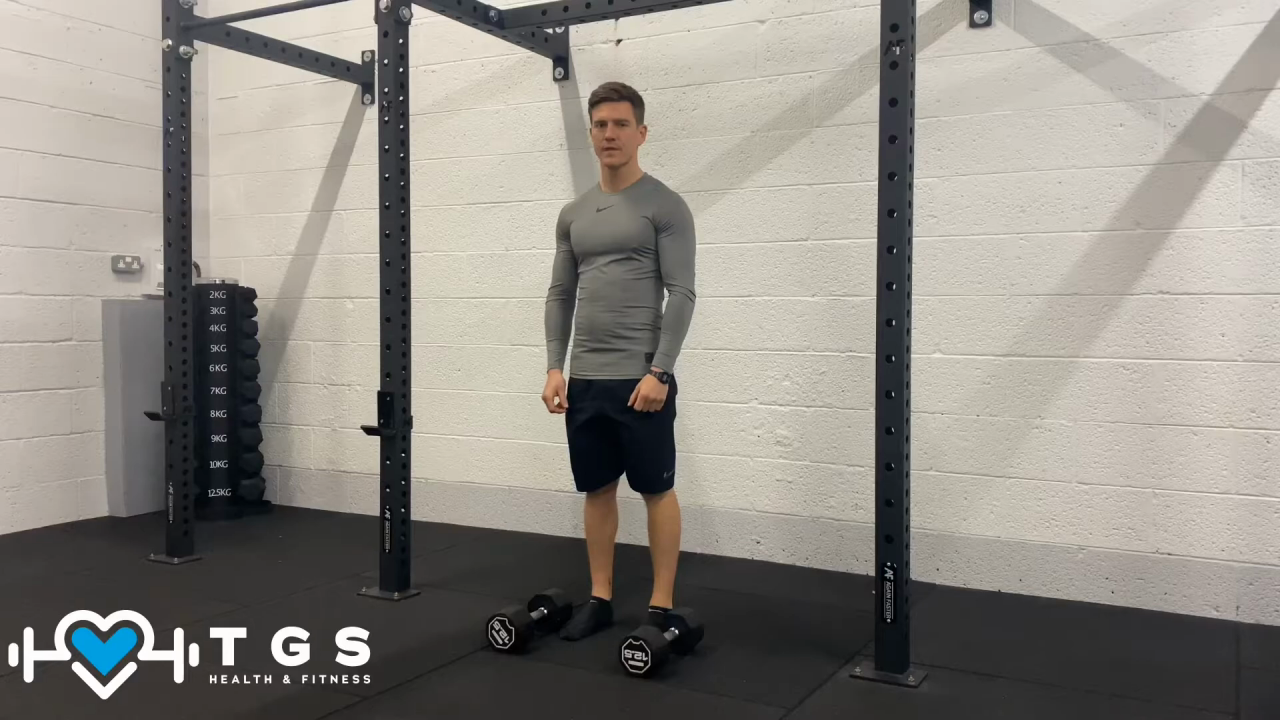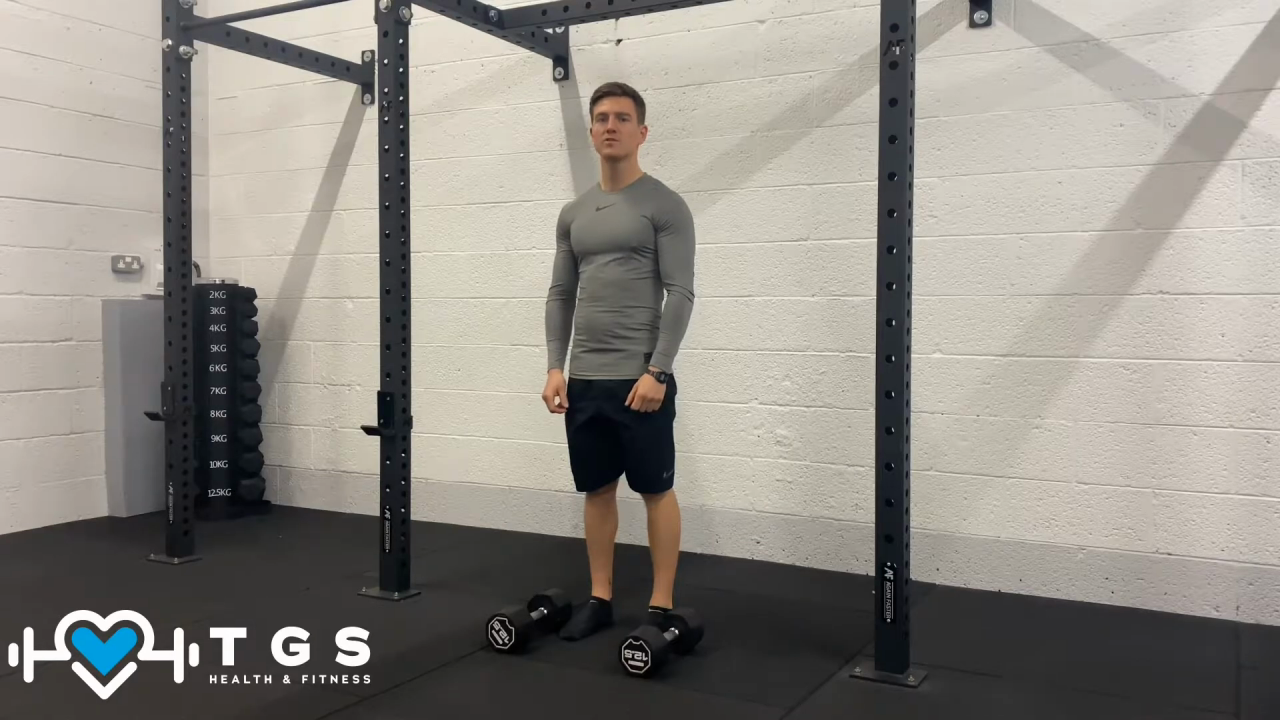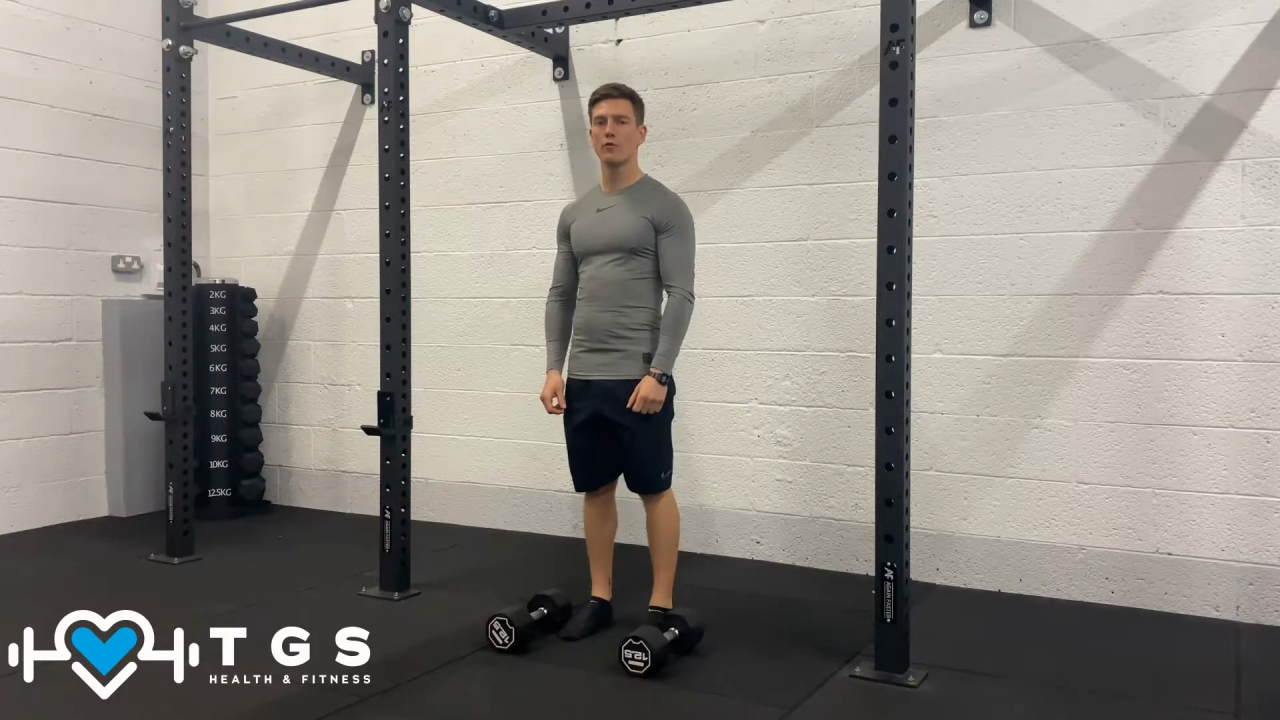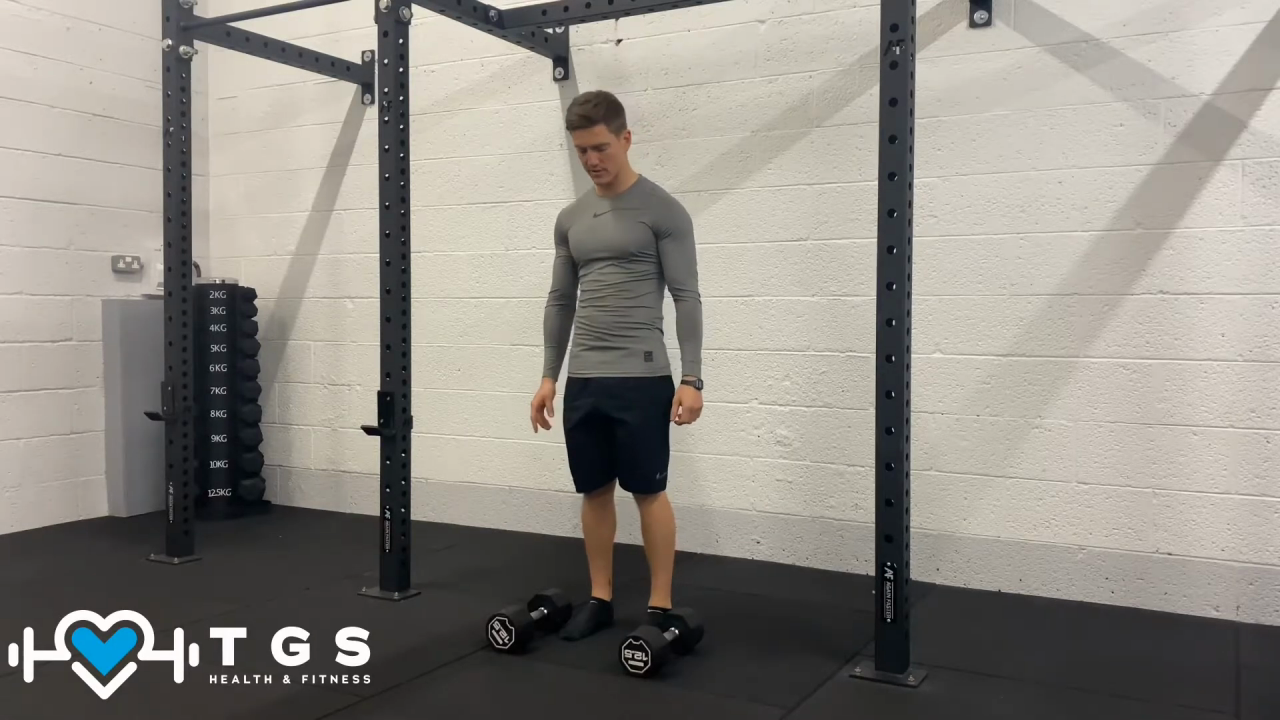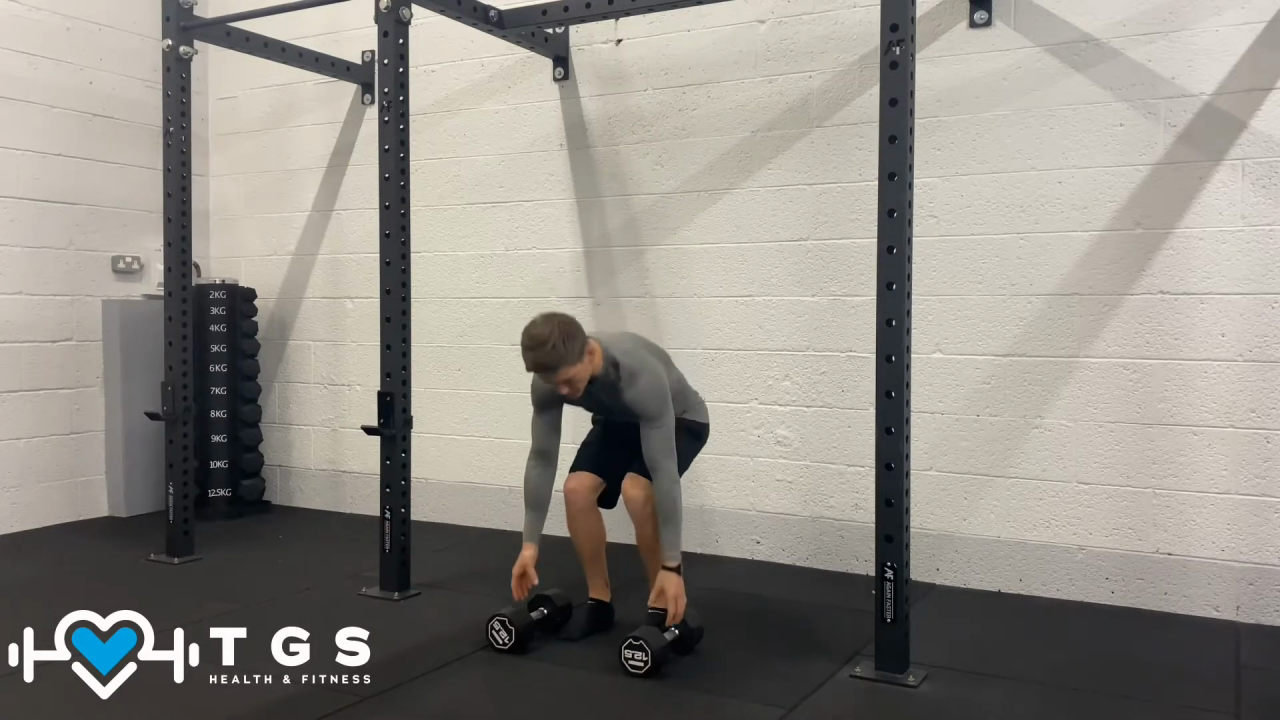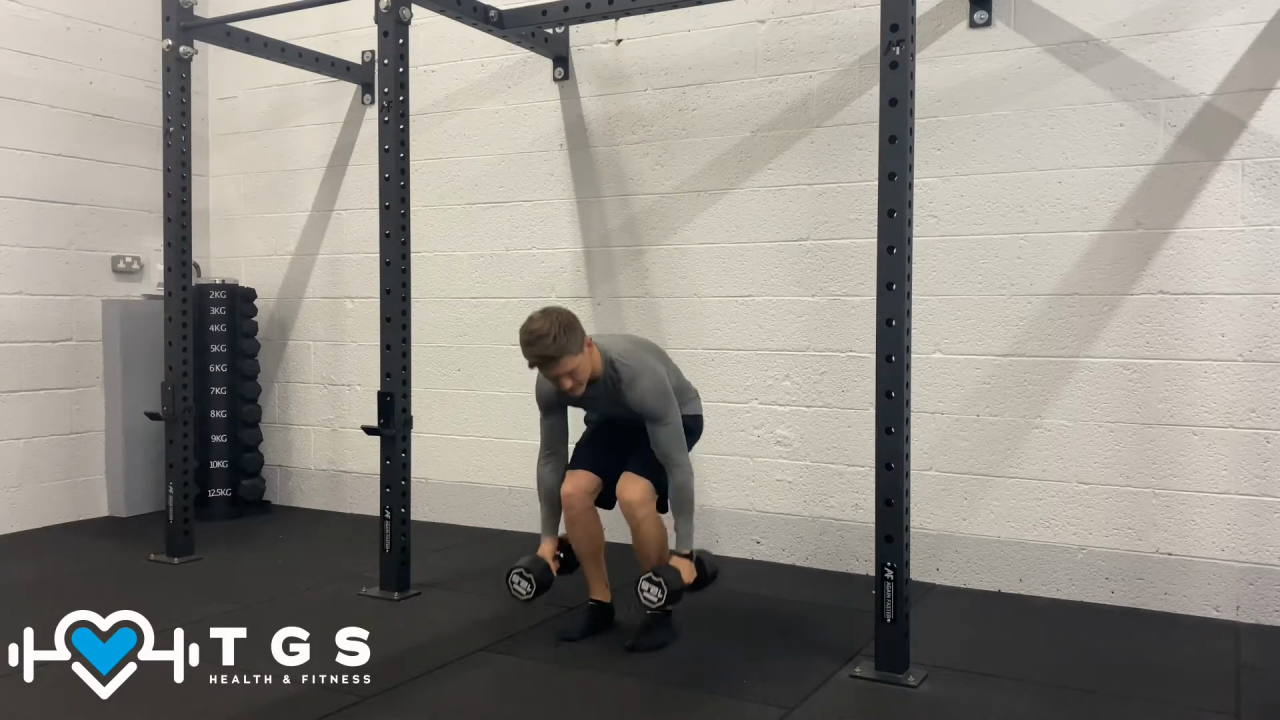
dt=0.7s
person 1, frame 1
left shoulder: (664, 206)
right shoulder: (573, 213)
left elbow: (681, 294)
right elbow: (560, 295)
left wrist: (659, 371)
right wrist: (554, 367)
left hip: (641, 376)
right hip: (585, 378)
left knee: (656, 489)
right knee: (597, 489)
left ankle: (661, 606)
right ankle: (600, 598)
person 1, frame 2
left shoulder: (664, 205)
right shoulder: (573, 213)
left elbow: (679, 294)
right elbow: (560, 294)
left wrist: (657, 370)
right wrist: (555, 367)
left hip: (640, 377)
right hip: (584, 379)
left knee: (655, 489)
right knee: (596, 490)
left ankle: (661, 606)
right ankle: (600, 598)
person 1, frame 3
left shoulder: (665, 207)
right shoulder: (574, 214)
left elbow: (680, 295)
right elbow: (560, 295)
left wrist: (658, 372)
right wrist: (554, 367)
left hip: (639, 378)
right hip: (583, 379)
left knee: (654, 489)
right knee: (596, 490)
left ankle: (661, 606)
right ankle: (600, 598)
person 1, frame 4
left shoulder: (662, 209)
right shoulder: (570, 218)
left elbow: (686, 297)
right elbow: (560, 301)
left wrist: (691, 378)
right wrist: (549, 375)
left hip: (641, 376)
right hip: (583, 378)
left knee: (648, 491)
right knee: (594, 491)
left ankle: (660, 606)
right ankle: (600, 599)
person 1, frame 5
left shoulder: (641, 376)
right shoulder: (548, 381)
left elbow: (663, 471)
right elbow: (541, 459)
left wrist: (671, 565)
right wrist: (530, 543)
left hip: (681, 420)
right hip: (620, 421)
left knee: (637, 491)
right knee: (577, 490)
left ankle: (659, 607)
right ankle: (599, 600)
person 1, frame 6
left shoulder: (640, 377)
right shoulder: (550, 385)
left elbow: (677, 466)
right elbow: (550, 456)
left wrist: (682, 553)
right wrist: (548, 536)
left hip: (675, 417)
right hip: (613, 420)
left knee: (633, 494)
right knee: (574, 492)
left ankle: (659, 609)
right ankle: (599, 602)
